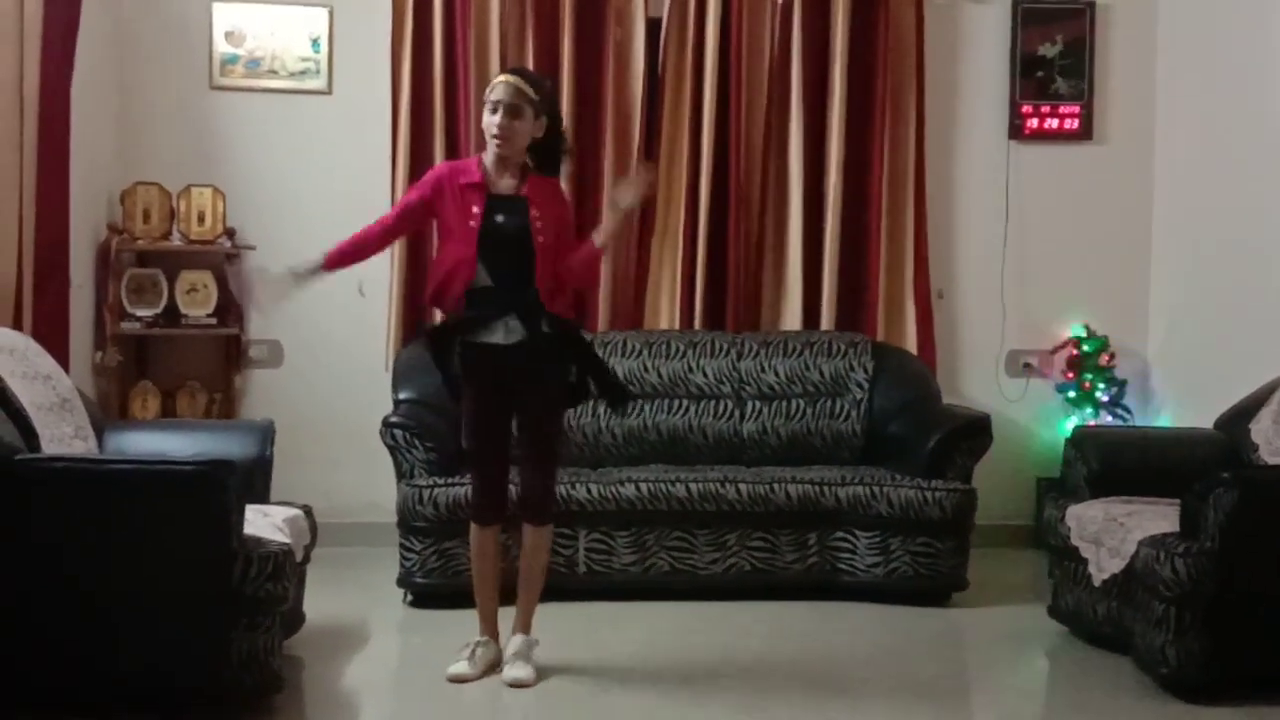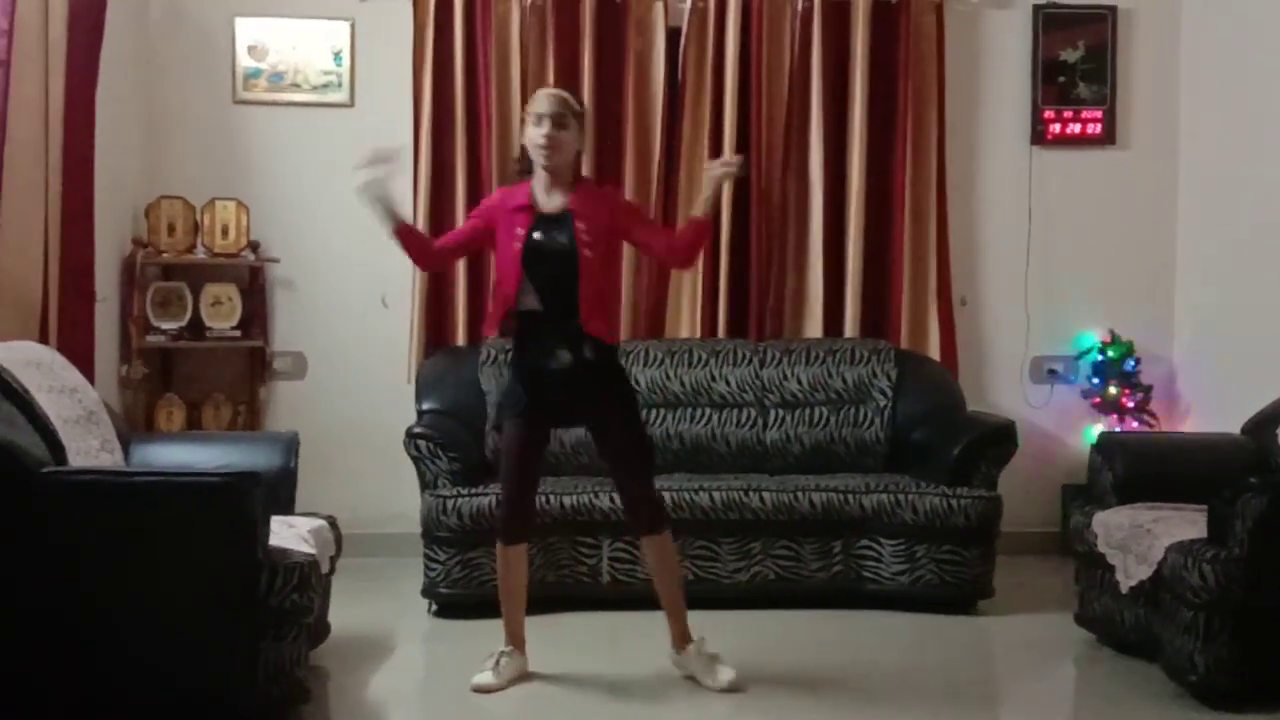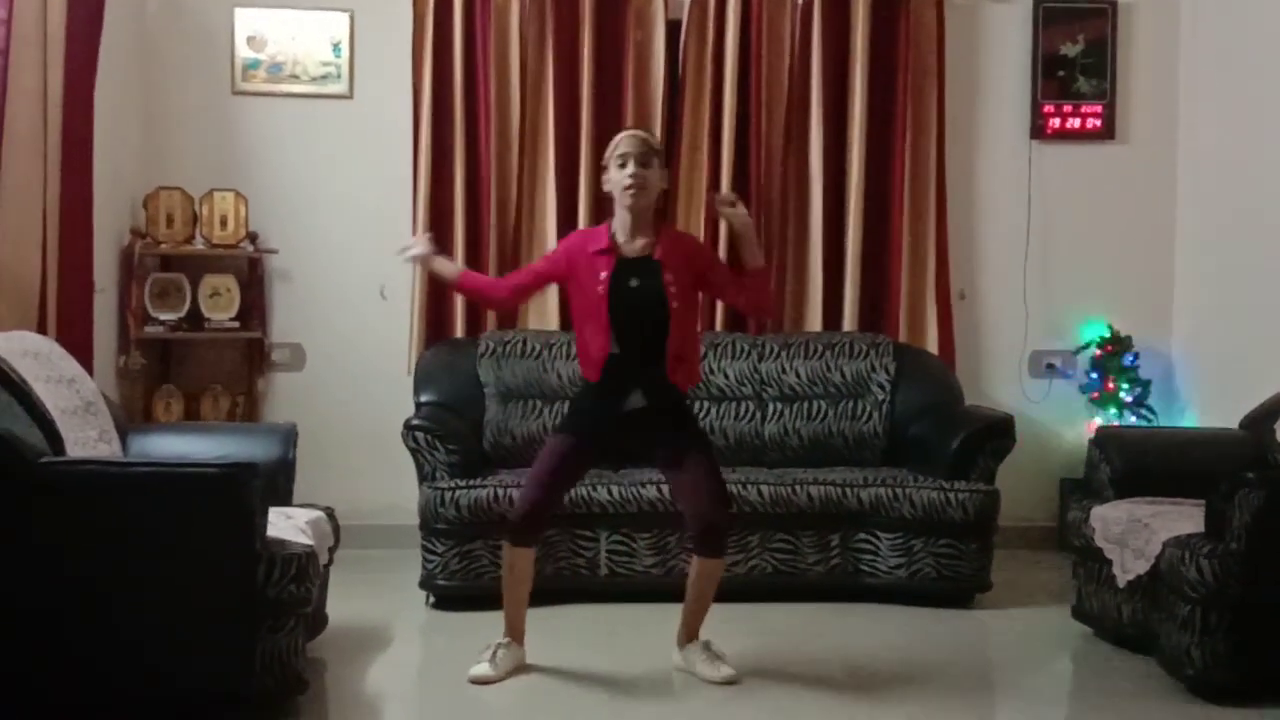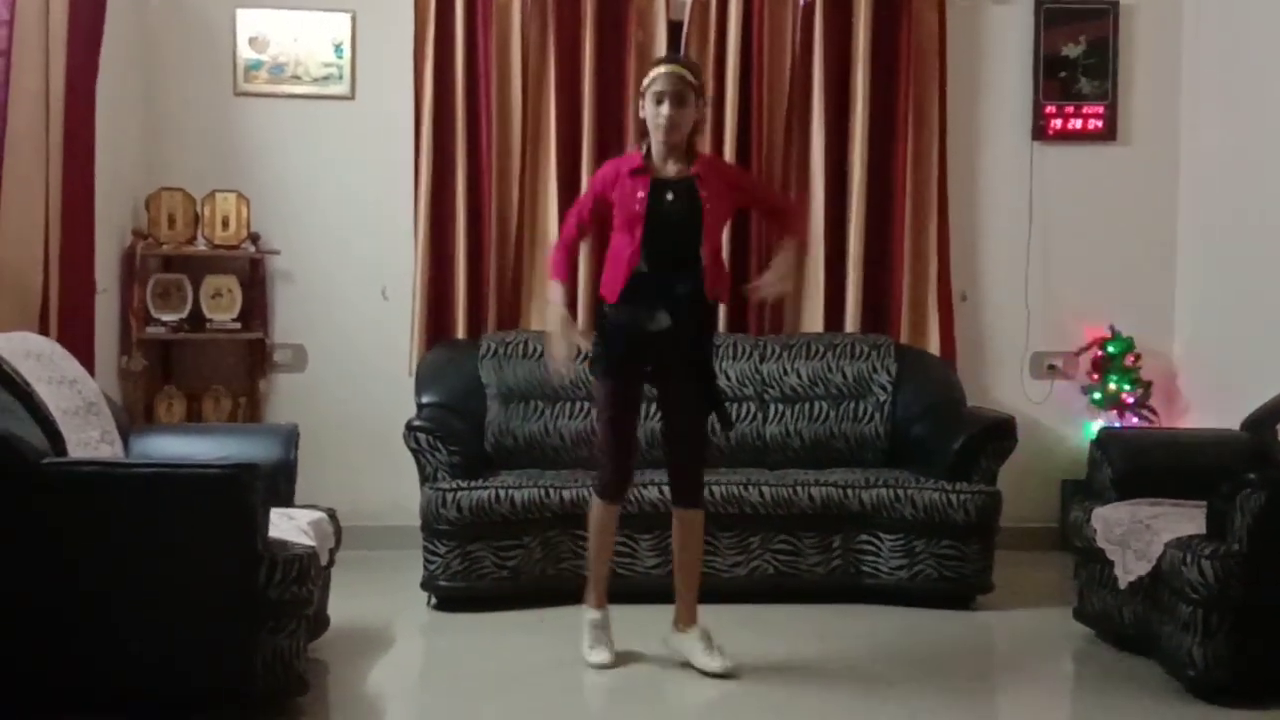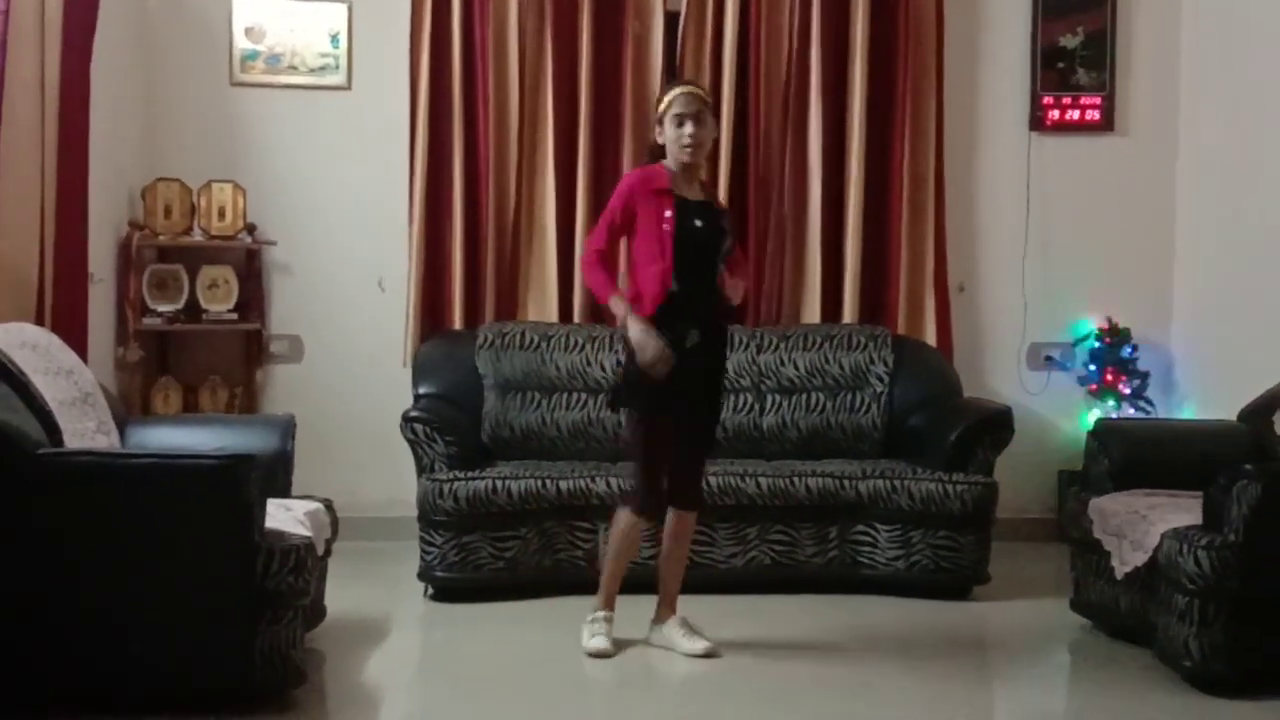
dt=0.4s
person 1, frame 1
left shoulder: (550, 196)
right shoulder: (450, 180)
left elbow: (567, 280)
right elbow: (383, 232)
left wrist: (613, 220)
right wrist: (308, 270)
left hip: (543, 352)
right hip: (478, 351)
left knee: (538, 494)
right knee: (488, 496)
left ankle: (522, 638)
right ankle: (486, 638)
person 1, frame 2
left shoulder: (604, 205)
right shoulder: (501, 207)
left elbow: (677, 254)
right elbow: (431, 257)
left wrist: (709, 192)
right wrist: (386, 206)
left hip: (595, 369)
right hip: (531, 370)
left knee: (644, 503)
right knee: (514, 511)
left ankle: (685, 644)
right ankle: (513, 650)
person 1, frame 3
left shoulder: (685, 252)
right shoulder: (577, 249)
left elbow: (756, 305)
right elbow: (502, 295)
left wrist: (747, 234)
right wrist: (434, 260)
left hip: (665, 407)
right hip: (597, 403)
left knee: (712, 519)
right knee: (526, 514)
left ankle: (689, 643)
right ankle: (512, 643)
person 1, frame 4
left shoulder: (719, 176)
right shoulder: (617, 175)
left elbow: (785, 212)
right elbow: (568, 238)
left wrist: (783, 263)
right wrist: (559, 311)
left hip: (687, 335)
right hip: (623, 330)
left knee: (686, 476)
right knee: (614, 470)
left ankle: (686, 625)
right ankle: (596, 612)
person 1, frame 5
left shoulder: (714, 204)
right shoulder: (638, 186)
right elbow: (594, 259)
left wrist: (735, 284)
right wrist: (632, 323)
left hip: (704, 349)
right hip: (654, 347)
left knee: (687, 483)
right knee: (650, 490)
left ankle: (666, 616)
right ankle: (602, 611)
